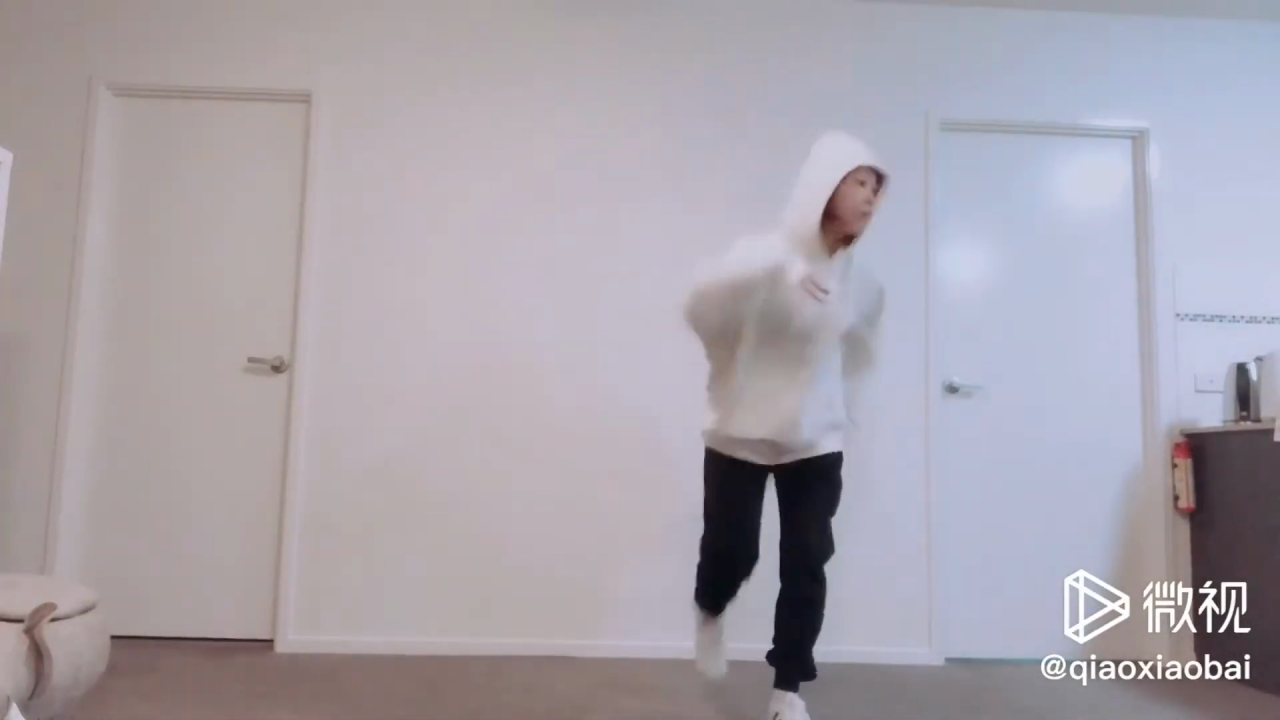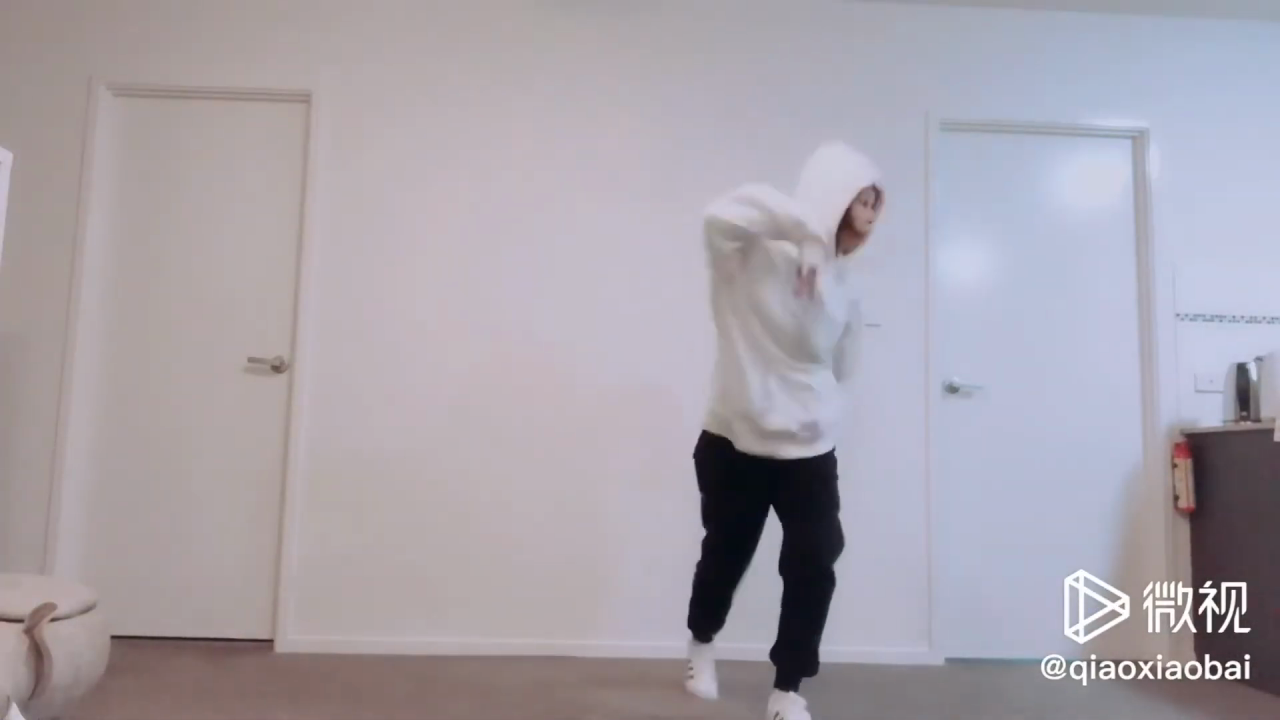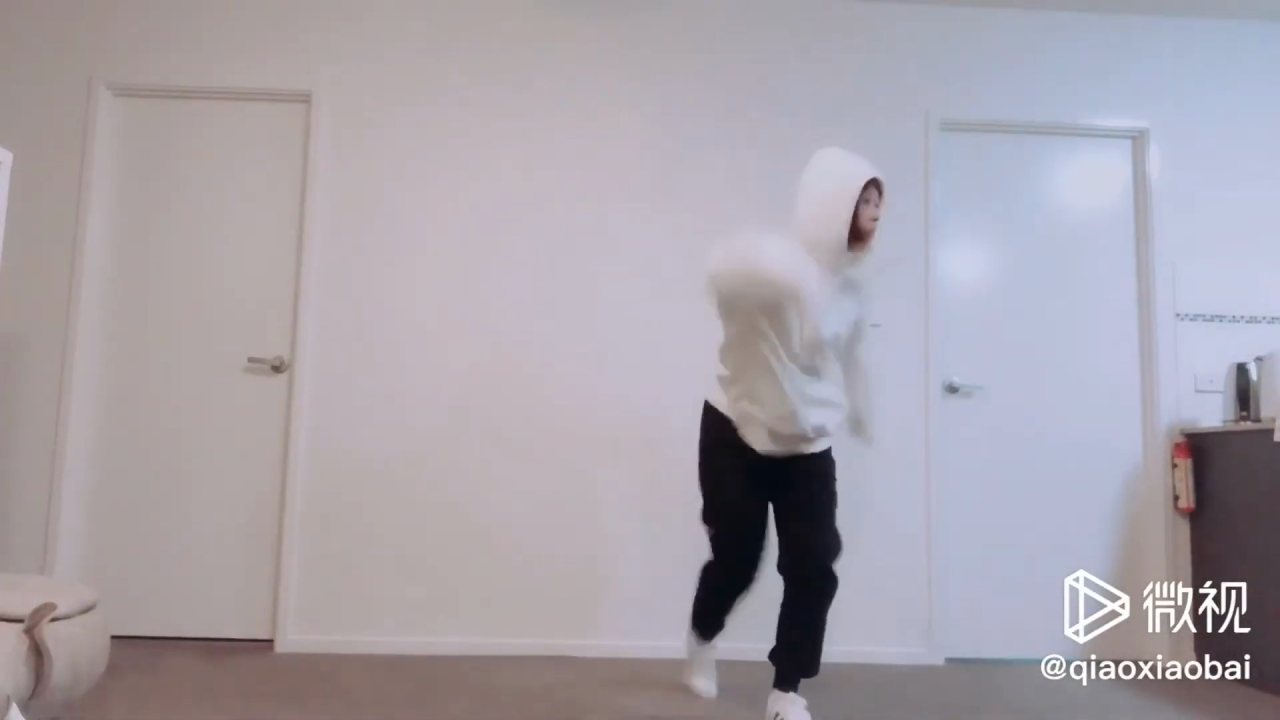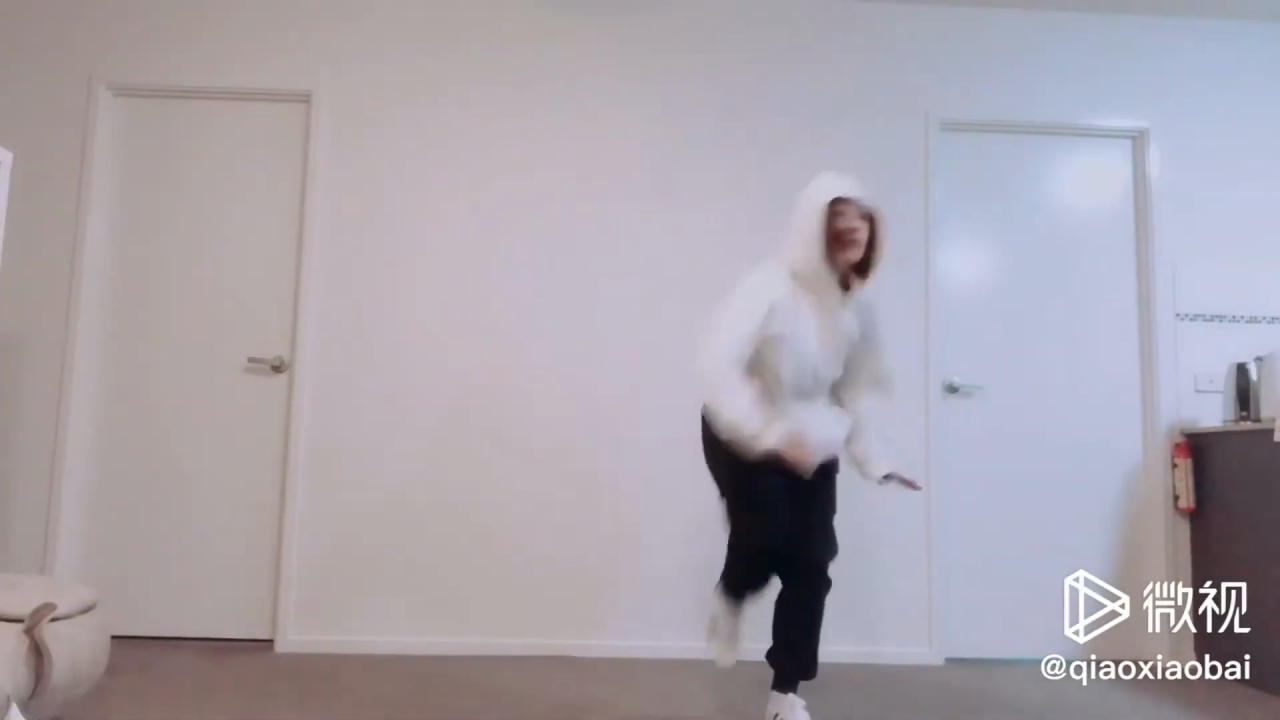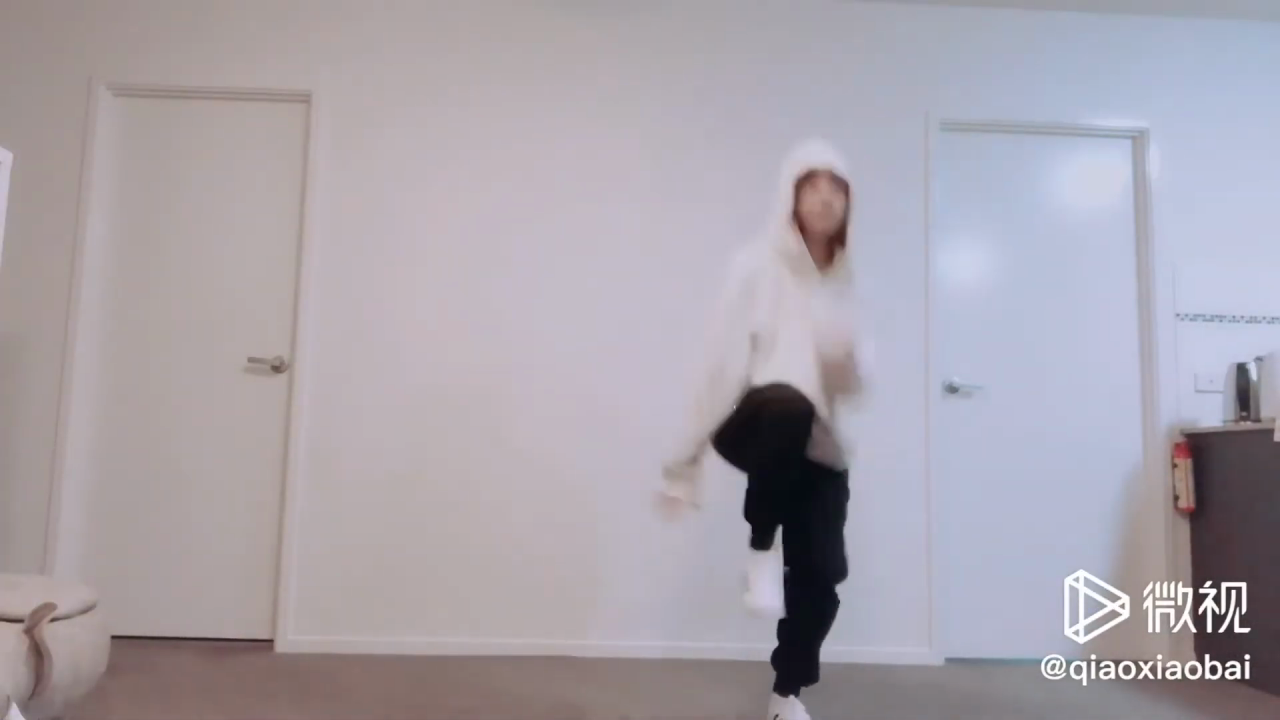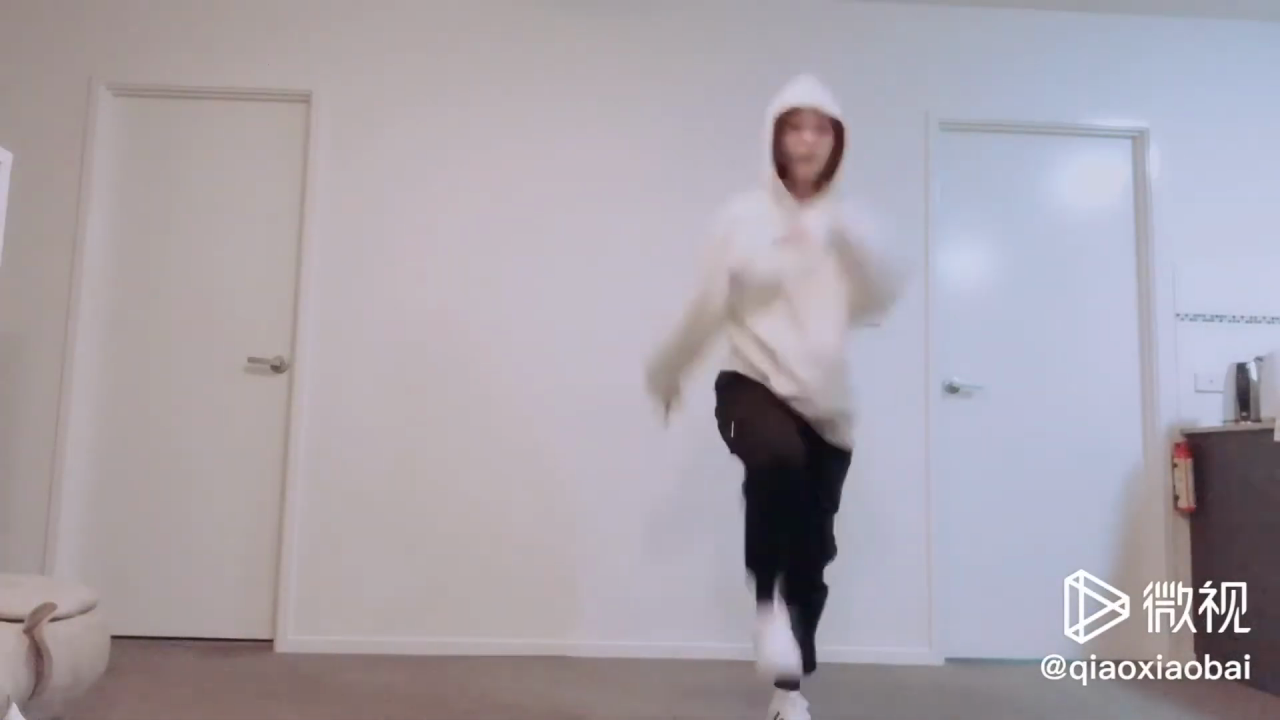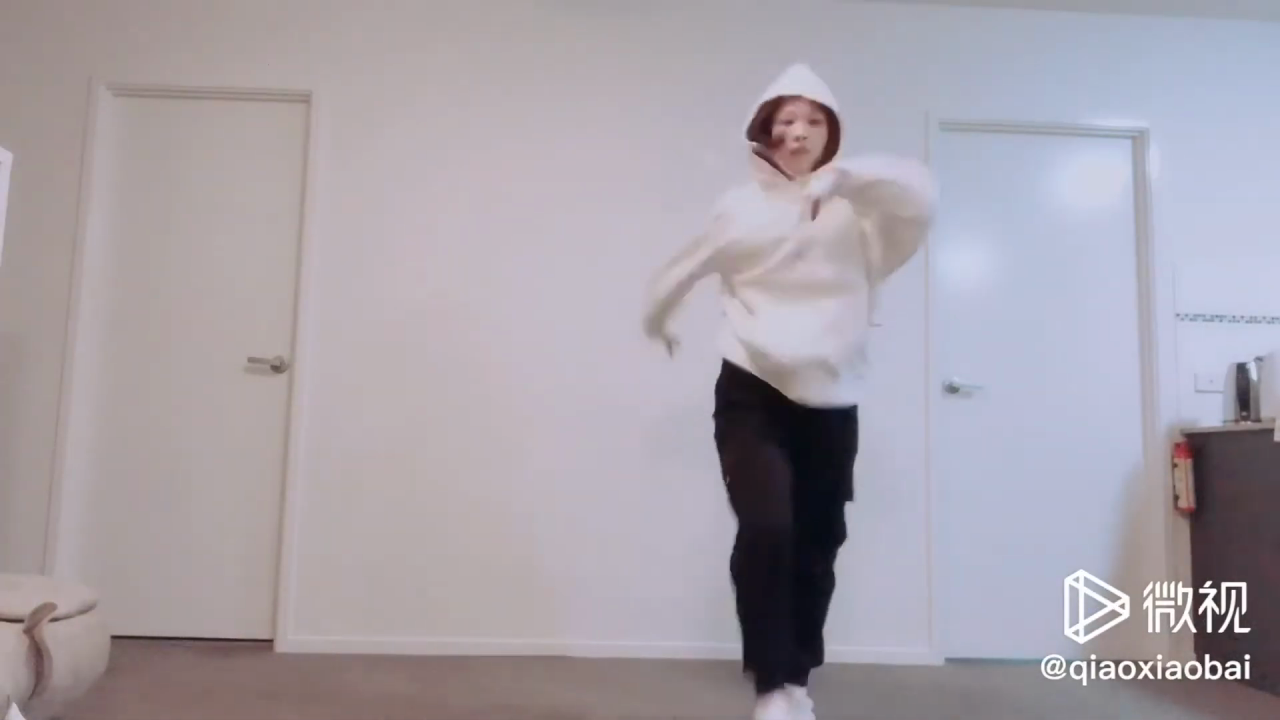
dt=0.1s
person 1, frame 1
left shoulder: (862, 282)
right shoulder: (762, 257)
right elbow: (701, 312)
left wrist: (839, 410)
right wrist: (779, 265)
left hip: (816, 448)
right hip: (740, 441)
left knee: (806, 563)
right knee: (731, 548)
right ankle: (711, 617)
person 1, frame 2
left shoulder: (840, 279)
right shoulder: (760, 255)
right elbow: (722, 214)
right wrist: (806, 228)
left hip: (808, 445)
right hip: (733, 438)
left knee: (814, 562)
right knee: (725, 555)
right ankle: (701, 645)
person 1, frame 3
left shoulder: (849, 281)
right shoulder: (780, 259)
right elbow: (726, 268)
left wrist: (857, 410)
right wrist: (804, 279)
left hip: (806, 441)
right hip: (738, 428)
left knee: (814, 566)
right knee: (734, 557)
right ankle: (702, 640)
person 1, frame 4
left shoulder: (859, 312)
right shoulder: (771, 288)
left elbow: (856, 393)
right elbow: (718, 364)
left wrist: (872, 460)
right wrist: (769, 432)
left hip: (813, 449)
right hip: (743, 437)
left knee: (809, 571)
right knee: (765, 532)
right ankle: (729, 598)
person 1, frame 5
left shoulder: (846, 284)
right shoulder: (754, 269)
left elbow: (856, 383)
right elbow: (721, 365)
left wrist: (845, 363)
right wrist: (682, 462)
left hip: (819, 447)
right hip: (754, 420)
left knee: (819, 576)
right knee: (783, 409)
right ankle: (762, 546)
person 1, frame 6
left shoulder: (847, 222)
right shoulder: (744, 216)
left elbow: (882, 291)
right elbow: (708, 307)
left wrist: (841, 230)
right wrist: (663, 371)
left hip: (828, 413)
right hip: (754, 387)
left knee: (809, 557)
right knee: (777, 459)
right ankle: (768, 604)
person 1, frame 7
left shoulder: (860, 209)
right shoulder: (739, 205)
left elbow: (920, 195)
right elbow: (682, 269)
left wrist: (847, 175)
right wrist: (655, 319)
left hip: (829, 400)
right hip: (751, 390)
left knee: (817, 544)
right knee: (766, 528)
